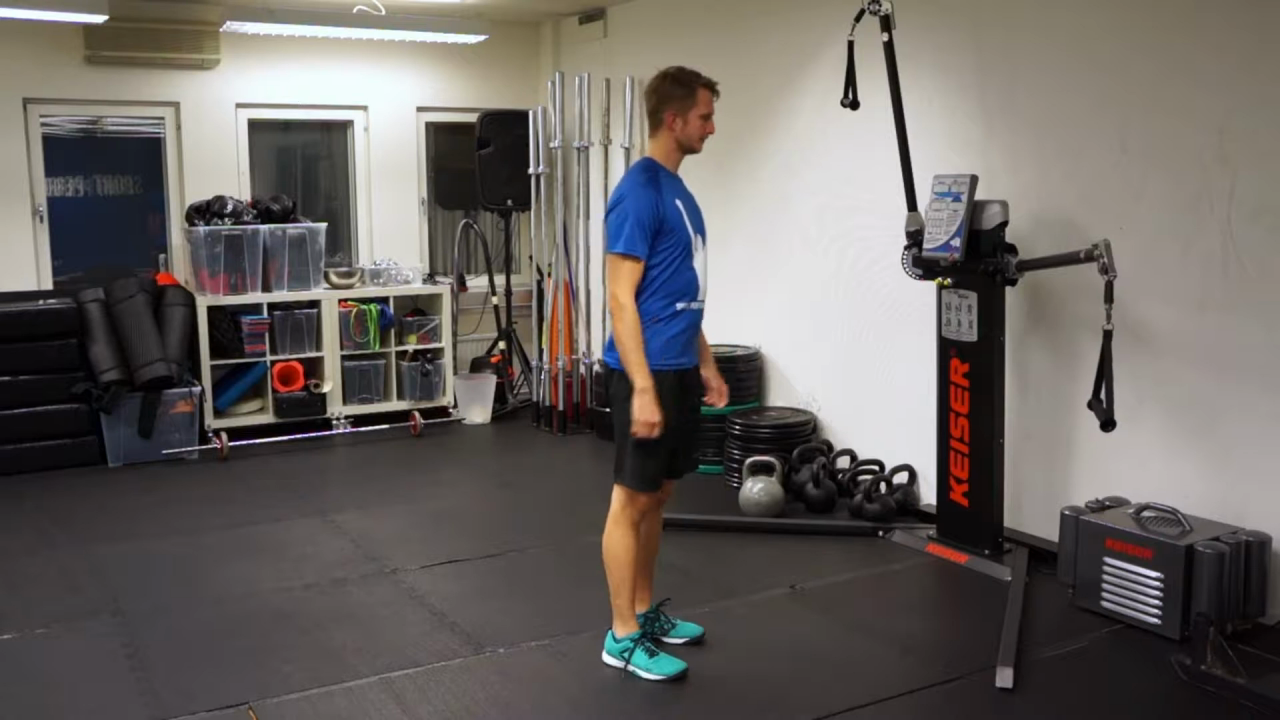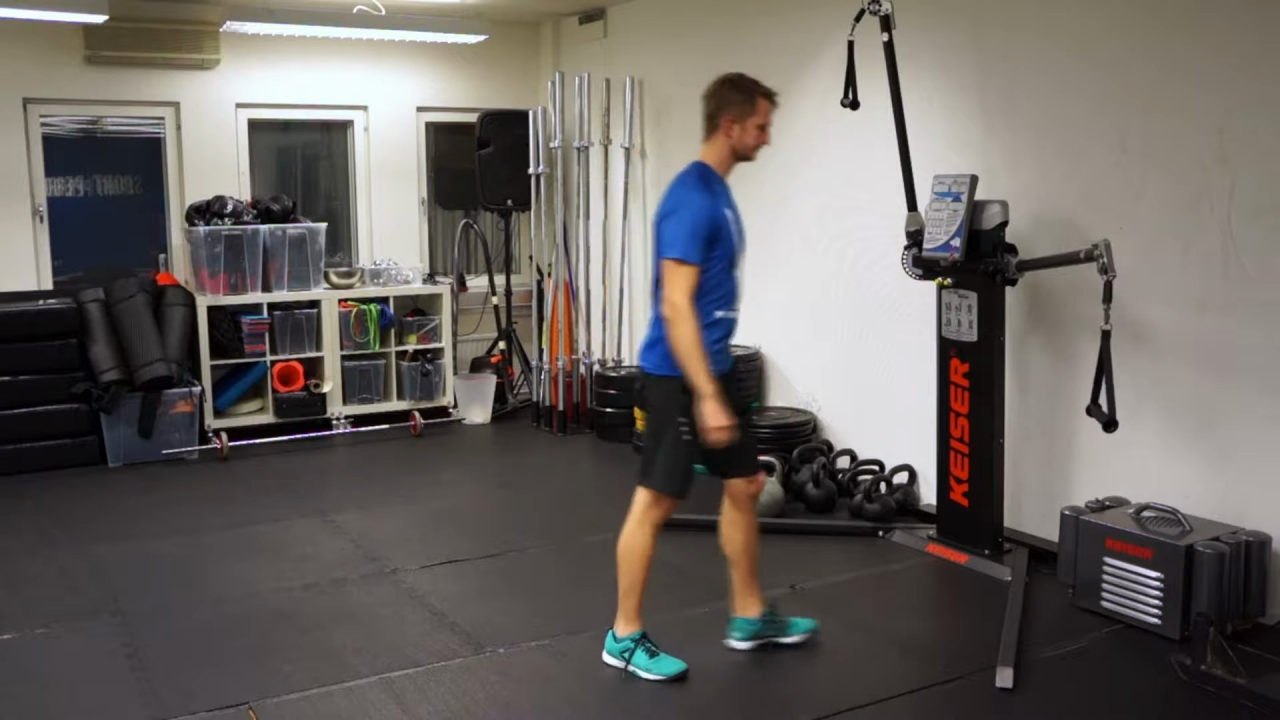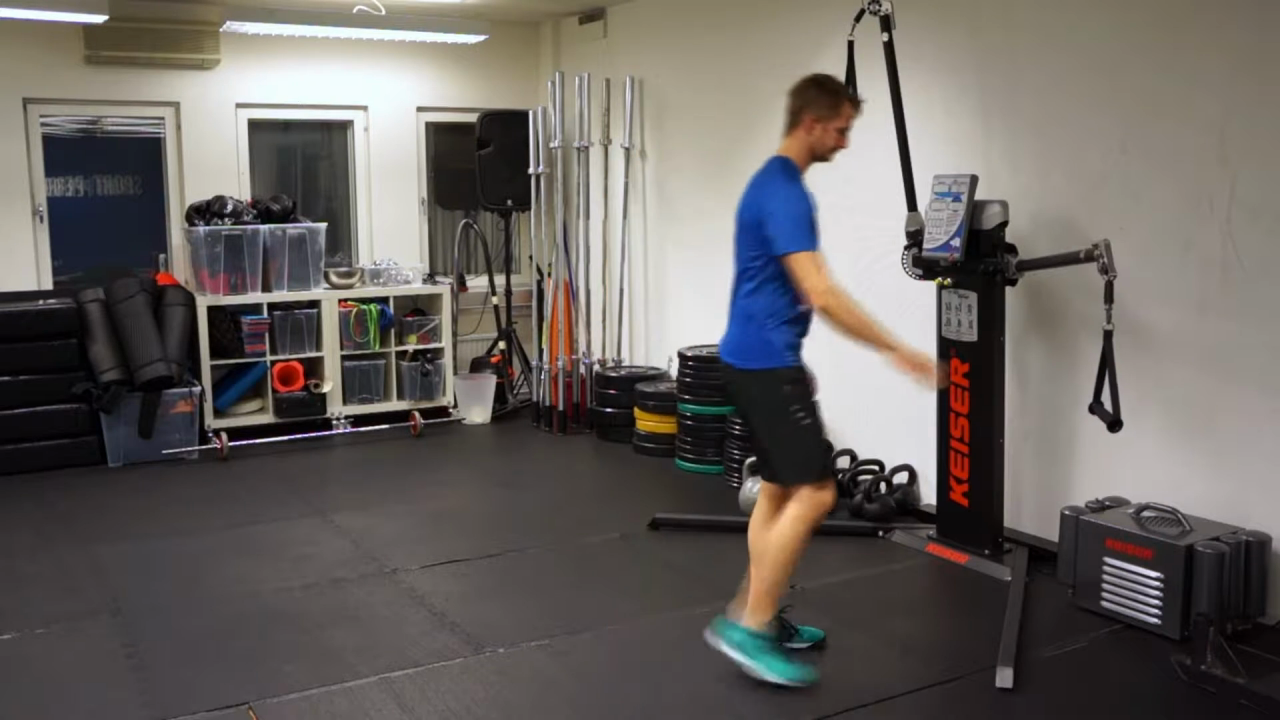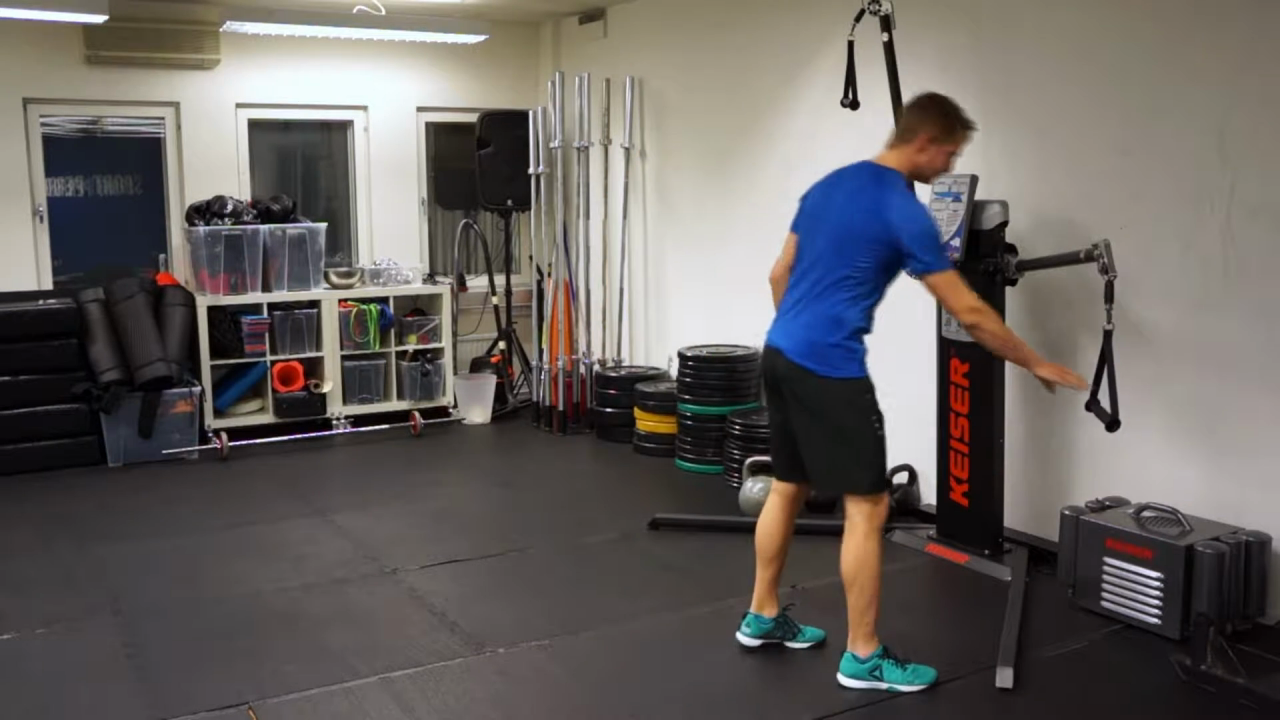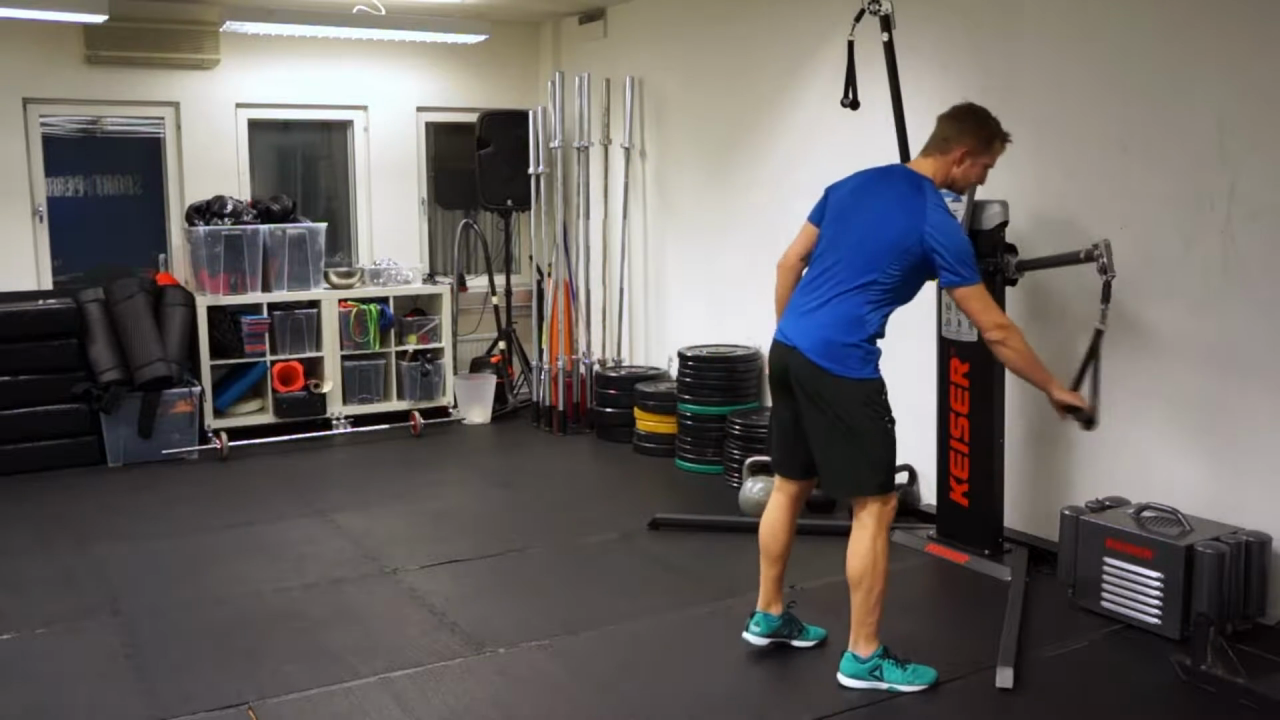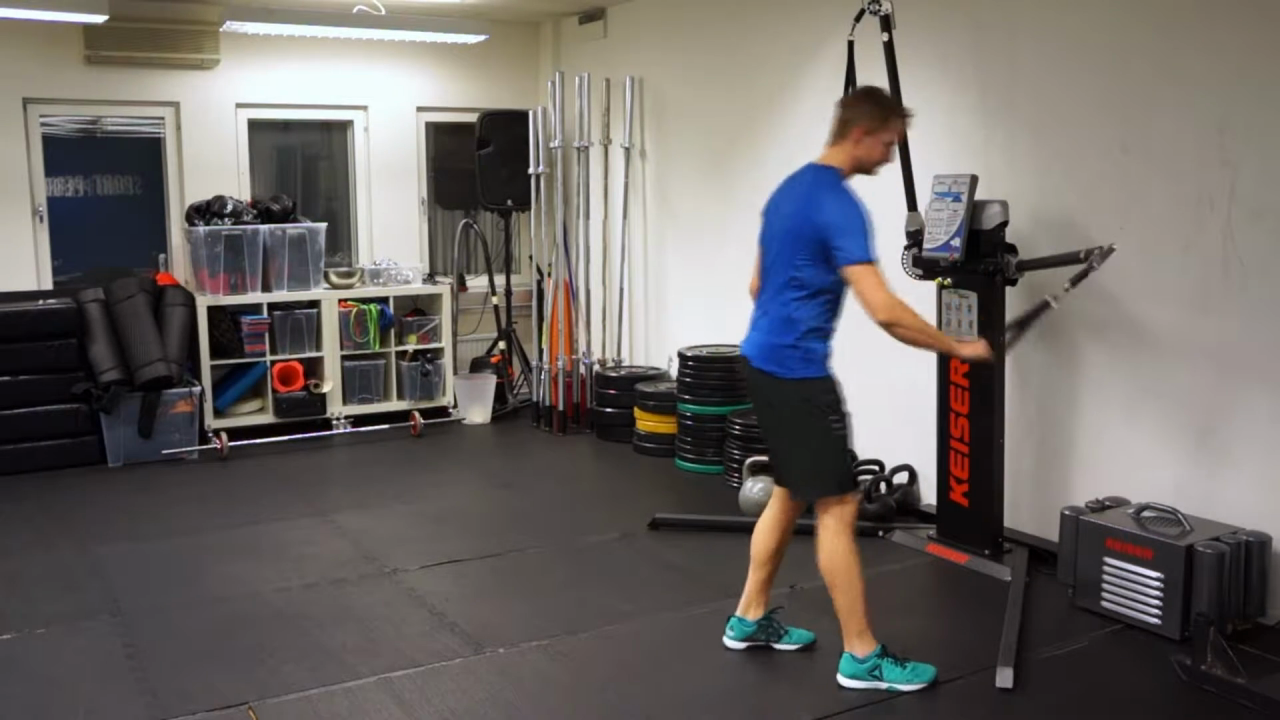
dt=0.4s
person 1, frame 1
left shoulder: (678, 188)
right shoulder: (639, 192)
right elbow: (621, 298)
left wrist: (706, 365)
right wrist: (642, 388)
left hip: (680, 369)
right hip: (647, 372)
left knee: (660, 494)
right knee: (633, 501)
left ankle: (644, 607)
right ankle: (624, 636)
person 1, frame 2
left shoulder: (718, 192)
right shoulder: (690, 199)
right elbow: (678, 305)
right wrist: (706, 397)
left hip: (713, 368)
right hip: (678, 376)
left knee: (745, 486)
right knee: (656, 502)
left ankle: (751, 616)
right ankle: (625, 635)
person 1, frame 3
left shoulder: (771, 182)
right shoulder: (784, 193)
right elbow: (821, 295)
left wrist: (792, 360)
right wrist: (899, 352)
left hip: (757, 357)
right hip: (763, 364)
left knee: (778, 489)
right knee: (813, 494)
left ankle: (764, 614)
right ankle: (750, 625)
person 1, frame 4
left shoulder: (826, 186)
right shoulder: (904, 212)
left elbow: (779, 273)
right elbow: (969, 312)
right wrist: (1036, 364)
left hip: (780, 353)
right hip: (828, 367)
left knee: (787, 488)
right knee: (867, 506)
left ankle: (763, 616)
right ankle: (862, 656)
person 1, frame 5
left shoulder: (850, 185)
right shoulder: (938, 225)
left elbow: (790, 264)
right elbow: (995, 330)
right wrist: (1054, 390)
left hip: (790, 349)
right hip: (841, 368)
left knee: (791, 486)
right knee: (874, 507)
left ankle: (768, 614)
right ankle: (865, 656)
person 1, frame 6
left shoulder: (790, 190)
right shoulder: (838, 205)
left elbow: (759, 283)
right elbow: (884, 310)
right wrist: (956, 347)
left hip: (766, 359)
right hip: (793, 370)
left knee: (794, 494)
right knee: (836, 506)
left ankle: (749, 618)
right ankle: (862, 654)
